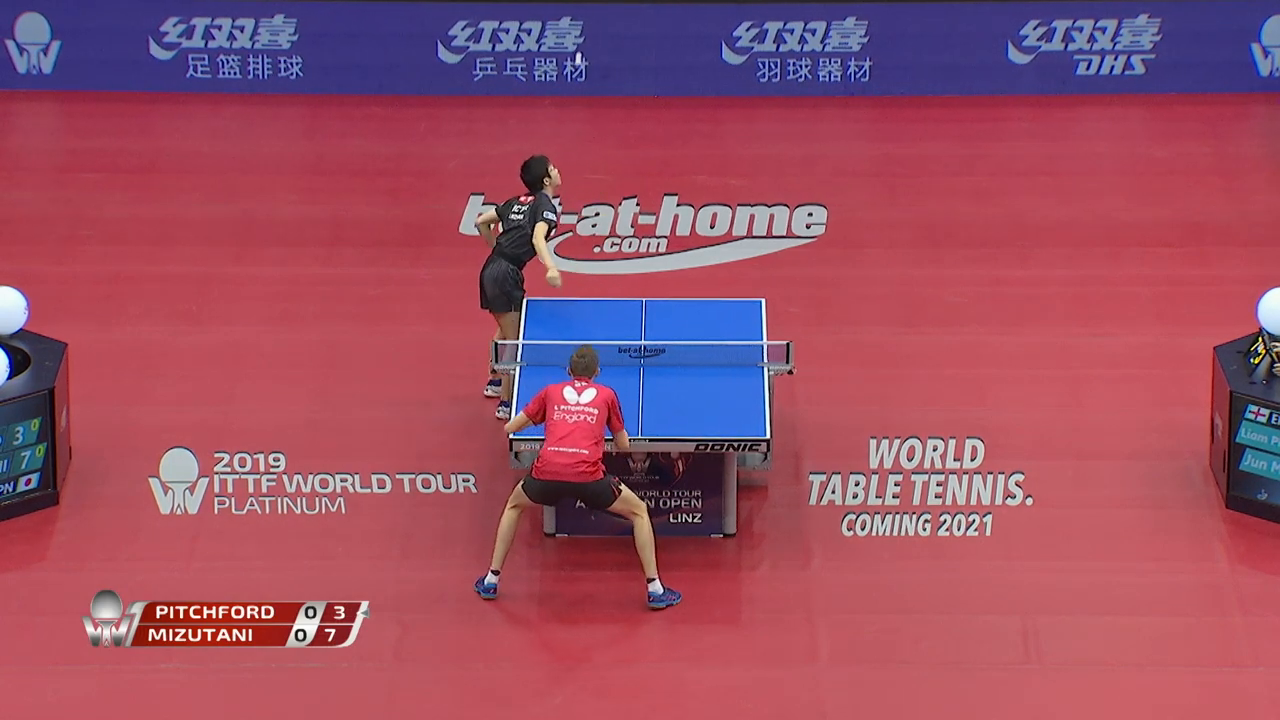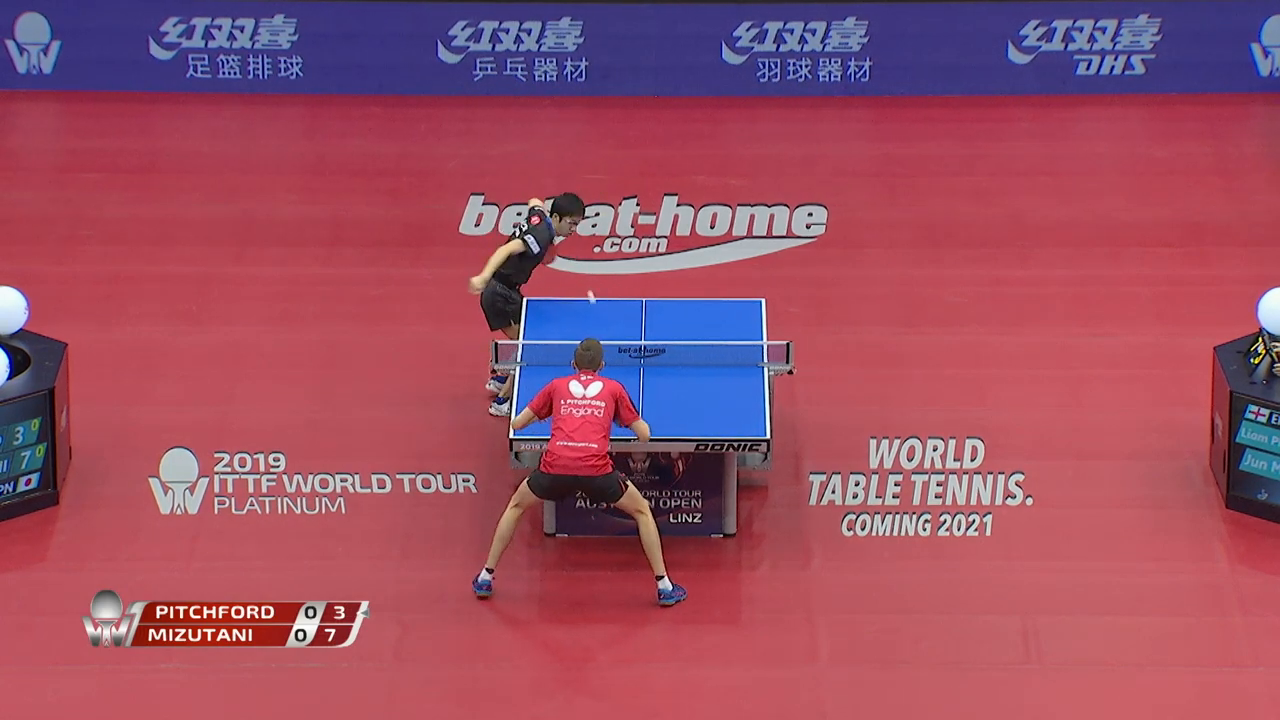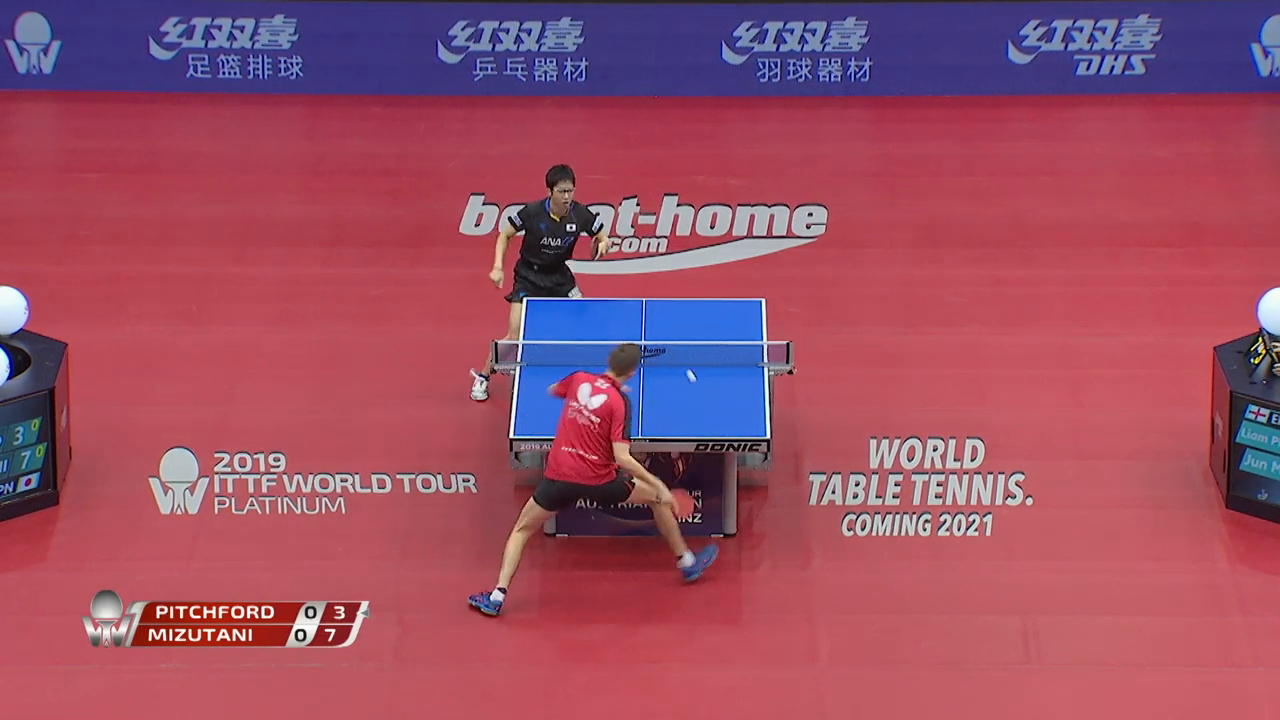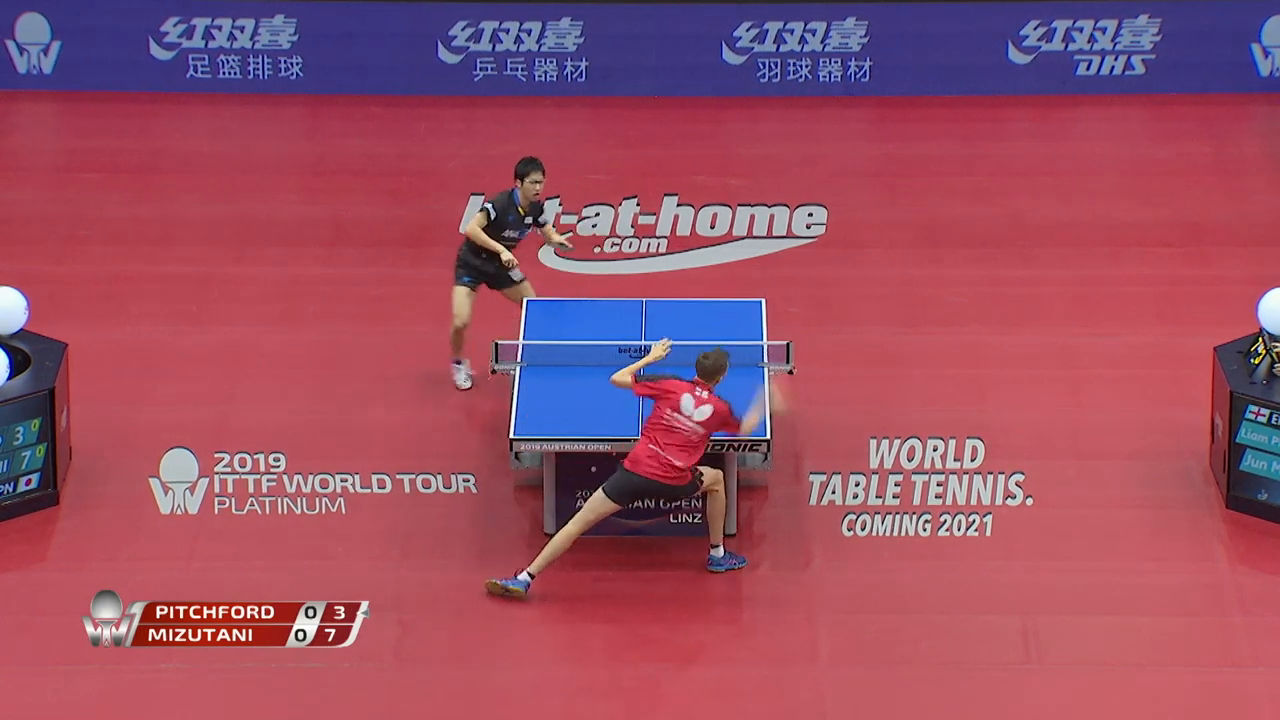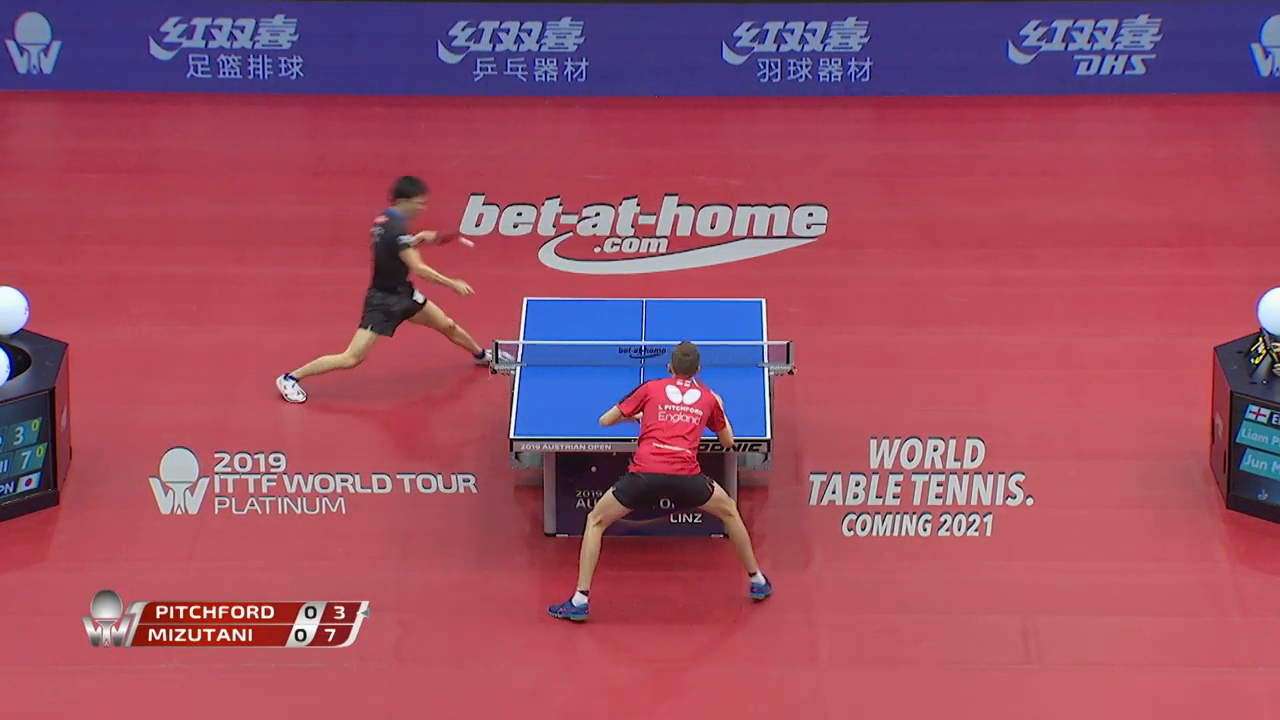
dt=0.4s
person 1, frame 1
left shoulder: (551, 391)
right shoulder: (607, 395)
left elbow: (509, 428)
right elbow: (624, 446)
left wrist: (533, 419)
right wrist: (617, 435)
left hip: (547, 473)
right hip: (588, 476)
left knee: (513, 506)
right knee: (639, 512)
left ankle: (491, 580)
right ankle: (655, 590)
person 1, frame 2
left shoulder: (557, 386)
right shoulder: (614, 388)
left elbow: (516, 424)
right elbow: (643, 434)
left wrist: (543, 414)
right wrist: (627, 418)
left hip: (555, 468)
right hip: (596, 471)
left knee: (516, 505)
right knee: (642, 511)
left ankle: (486, 577)
right ankle: (665, 587)
person 1, frame 3
left shoulder: (576, 380)
right shoulder: (620, 403)
left elbow: (553, 391)
right elbow: (621, 458)
right wrist: (656, 485)
left hip: (558, 477)
right hip: (598, 481)
left knee: (521, 531)
right knee: (659, 497)
left ankle: (495, 597)
right ankle: (687, 563)
person 1, frame 4
left shoulder: (670, 386)
right shoulder: (720, 409)
left elbow: (617, 379)
right elbow: (743, 430)
left wrist: (649, 358)
right wrist: (761, 407)
left hip: (635, 472)
right hip: (674, 482)
left knee: (580, 521)
right knee: (716, 480)
left ankle: (524, 578)
right ankle: (718, 555)
person 1, frame 5
left shoulder: (650, 388)
right shoulder: (710, 398)
left elbow: (604, 421)
right elbow: (728, 441)
left wrist: (629, 413)
left hip: (645, 474)
right hip: (684, 477)
left knee: (595, 522)
right knee: (730, 512)
left ankle: (579, 601)
right ankle: (756, 581)
person 2, frame 1
left shoulder: (517, 202)
right shoulder: (547, 207)
left elbow: (481, 222)
right elbow: (538, 237)
right wrist: (550, 267)
left hip: (491, 269)
right hip: (505, 274)
left knee: (506, 331)
right knee: (516, 340)
left ankle: (495, 382)
right ankle: (506, 404)
person 2, frame 2
left shoulder: (537, 217)
right shoulder: (541, 235)
left elbow: (535, 202)
right elbow: (505, 250)
right wrist: (483, 277)
left hip: (504, 291)
right hip: (500, 294)
left ankle: (499, 379)
right ankle: (502, 402)
person 2, frame 3
left shoulder: (581, 214)
right shoulder: (531, 212)
left elbow: (604, 236)
right elbow: (503, 235)
left wrist: (602, 244)
right wrist: (497, 267)
left hip: (560, 276)
right hip: (528, 276)
right knee: (514, 337)
right ankle: (482, 377)
person 2, frame 4
left shoulder: (535, 206)
right shoulder: (500, 203)
left elbow: (546, 229)
right elbow: (470, 229)
left wrist: (557, 238)
right wrist: (500, 249)
left hip: (502, 264)
right hip: (472, 262)
right knee: (461, 322)
right ankle: (459, 363)
person 2, frame 5
left shoulder: (386, 219)
right shoulder: (396, 228)
right elbow: (418, 267)
left wrist: (421, 237)
right wrist: (453, 284)
left hip: (402, 293)
right hip: (382, 300)
left knee: (448, 325)
right knee: (350, 360)
left ankle: (479, 355)
right ankle: (289, 379)
